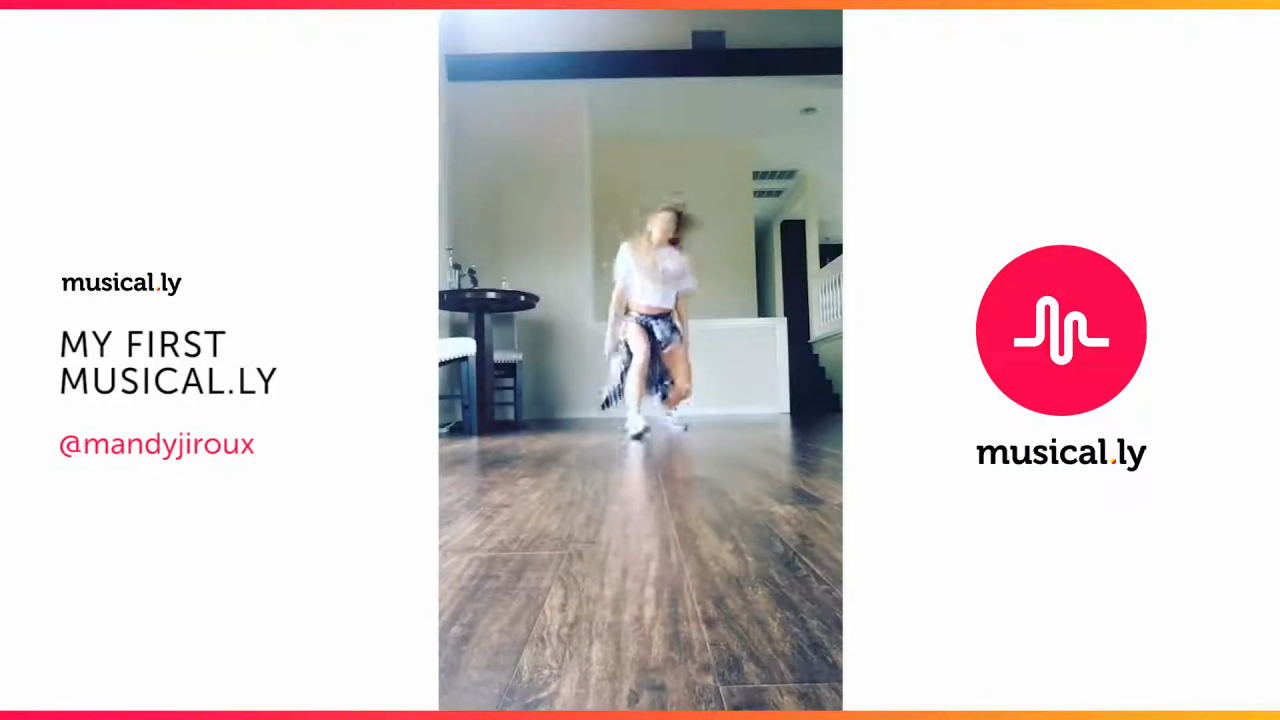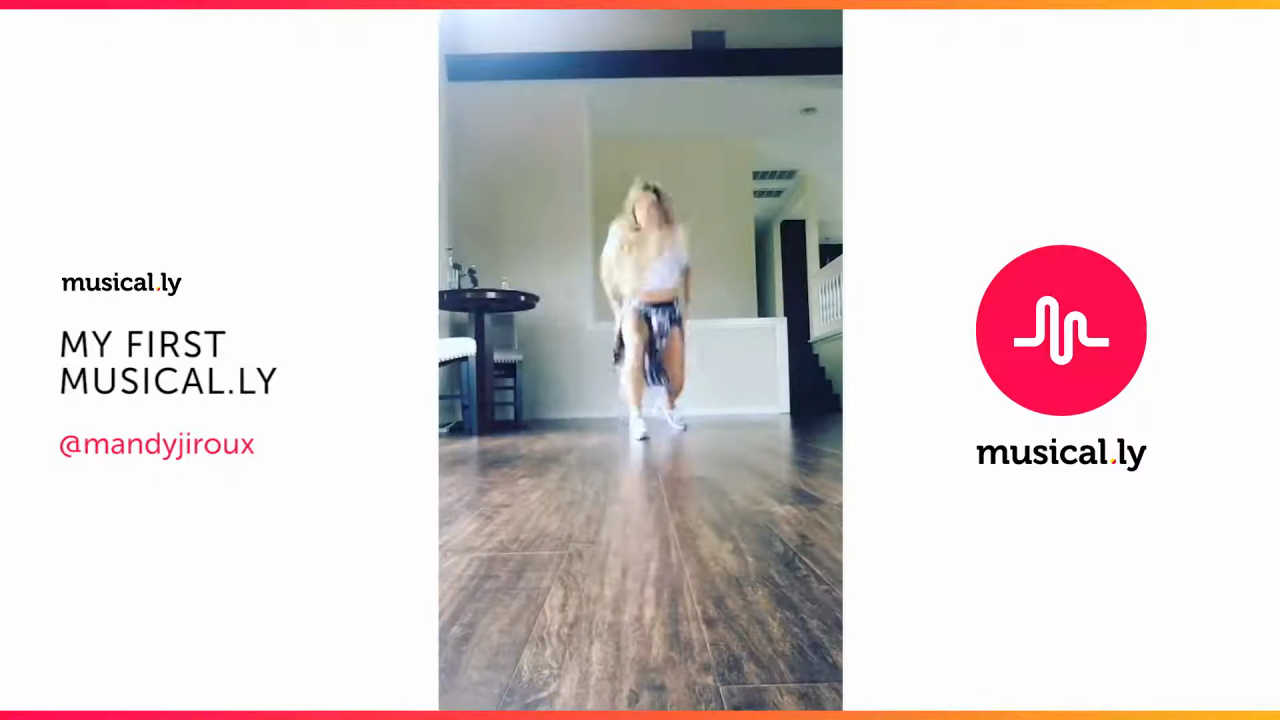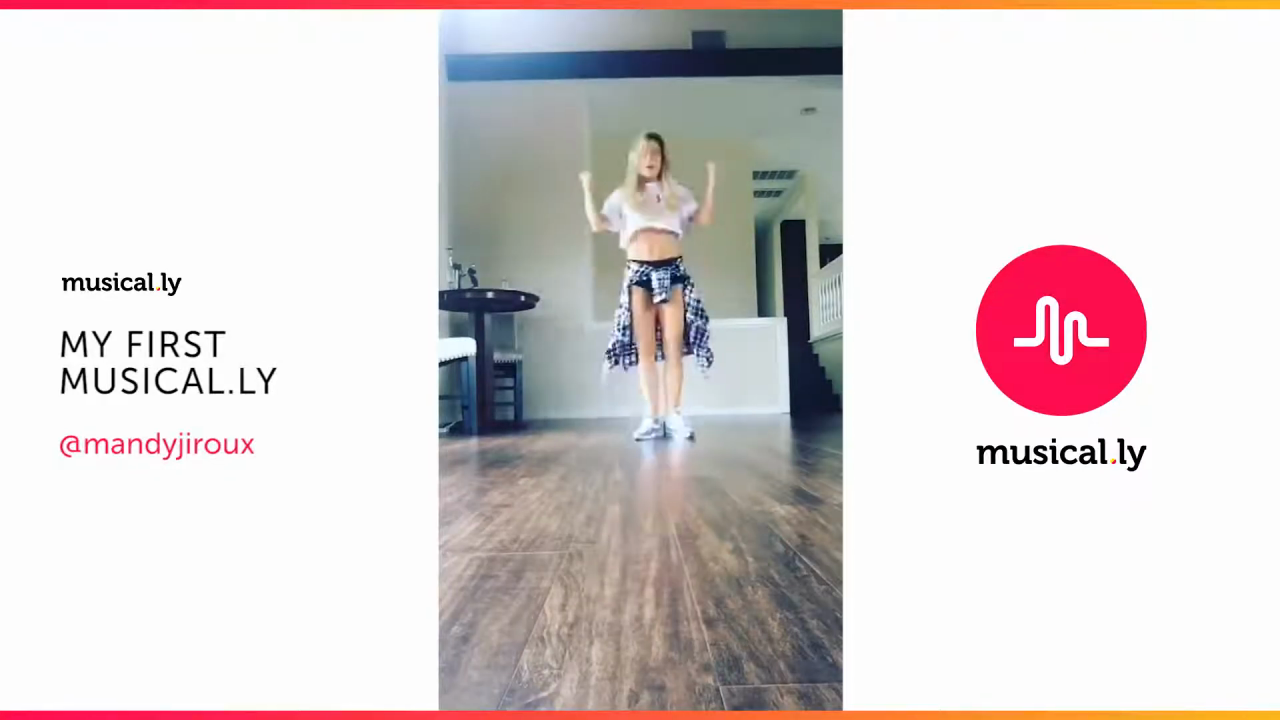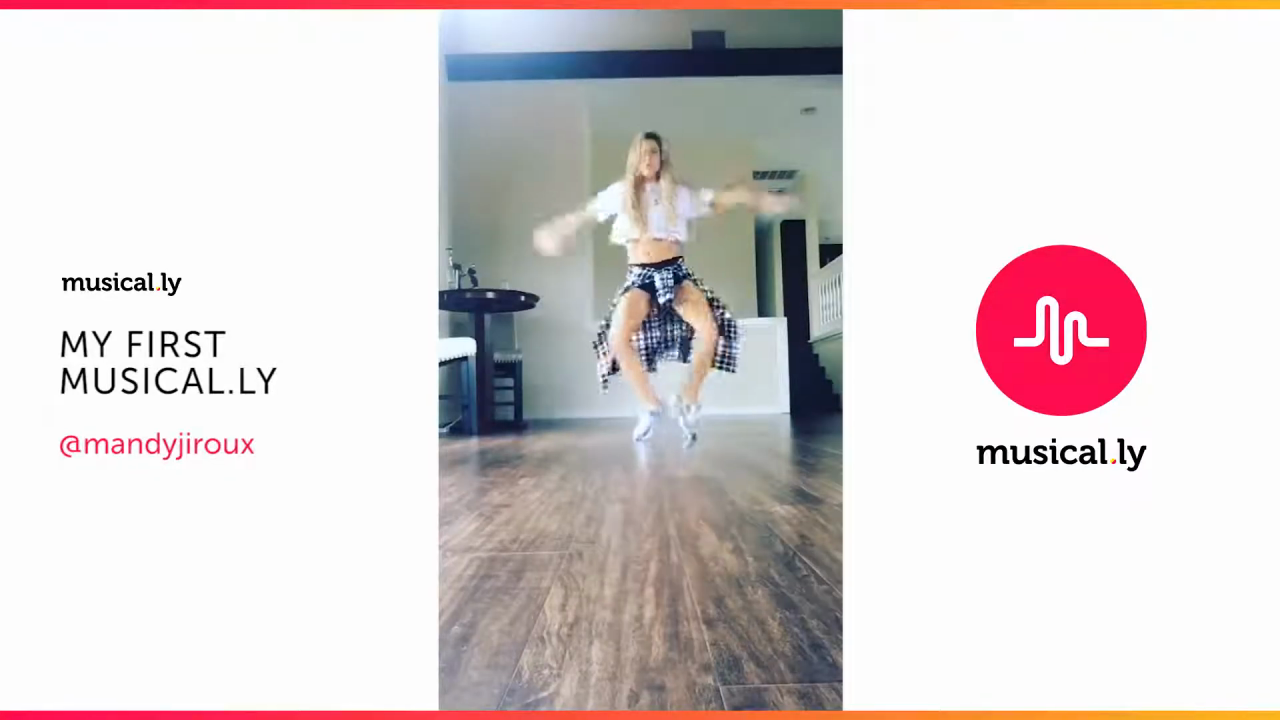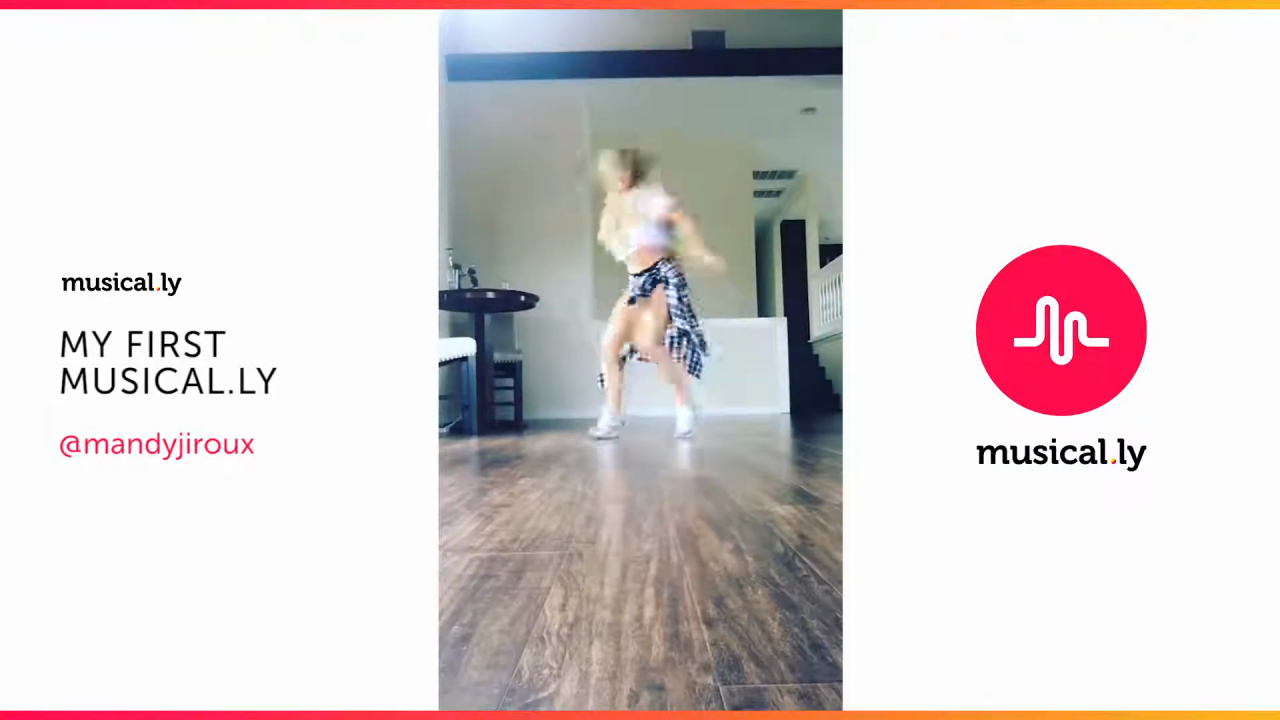
dt=0.5s
person 1, frame 1
left shoulder: (677, 259)
right shoulder: (630, 251)
left elbow: (681, 301)
right elbow: (619, 294)
left wrist: (685, 338)
right wrist: (611, 330)
left hip: (665, 323)
right hip: (636, 320)
left knee: (684, 386)
right knee: (642, 350)
left ankle: (668, 407)
right ankle: (634, 415)
person 1, frame 2
left shoulder: (675, 236)
right shoulder: (620, 234)
left elbow: (685, 271)
right elbow: (607, 268)
left wrist: (684, 301)
right wrist: (615, 300)
left hip: (668, 310)
right hip: (635, 309)
left knee: (677, 381)
right knee: (634, 351)
left ankle: (670, 407)
right ankle: (636, 417)
person 1, frame 3
left shoulder: (677, 192)
right shoulder: (623, 195)
left elbow: (704, 218)
right elbow: (599, 225)
left wrist: (710, 182)
right wrist: (587, 190)
left hip: (672, 270)
right hip: (638, 272)
left knee: (673, 344)
right knee: (644, 346)
left ankle: (673, 415)
right ankle: (653, 417)
person 1, frame 4
left shoulder: (679, 192)
right shoulder: (621, 192)
left elbow: (718, 201)
right elbow: (589, 211)
left wrist: (761, 200)
right wrist: (559, 231)
left hip: (674, 271)
right hip: (640, 276)
left knee: (708, 330)
right knee: (617, 338)
left ankle: (688, 399)
right ankle: (651, 405)
person 1, frame 5
left shoulder: (648, 194)
right shoulder: (619, 208)
left elbow: (677, 216)
left wrist: (699, 250)
left hip: (662, 275)
right hip: (638, 281)
left knee: (648, 343)
right knee: (610, 345)
left ankle: (684, 405)
right ankle: (612, 416)
